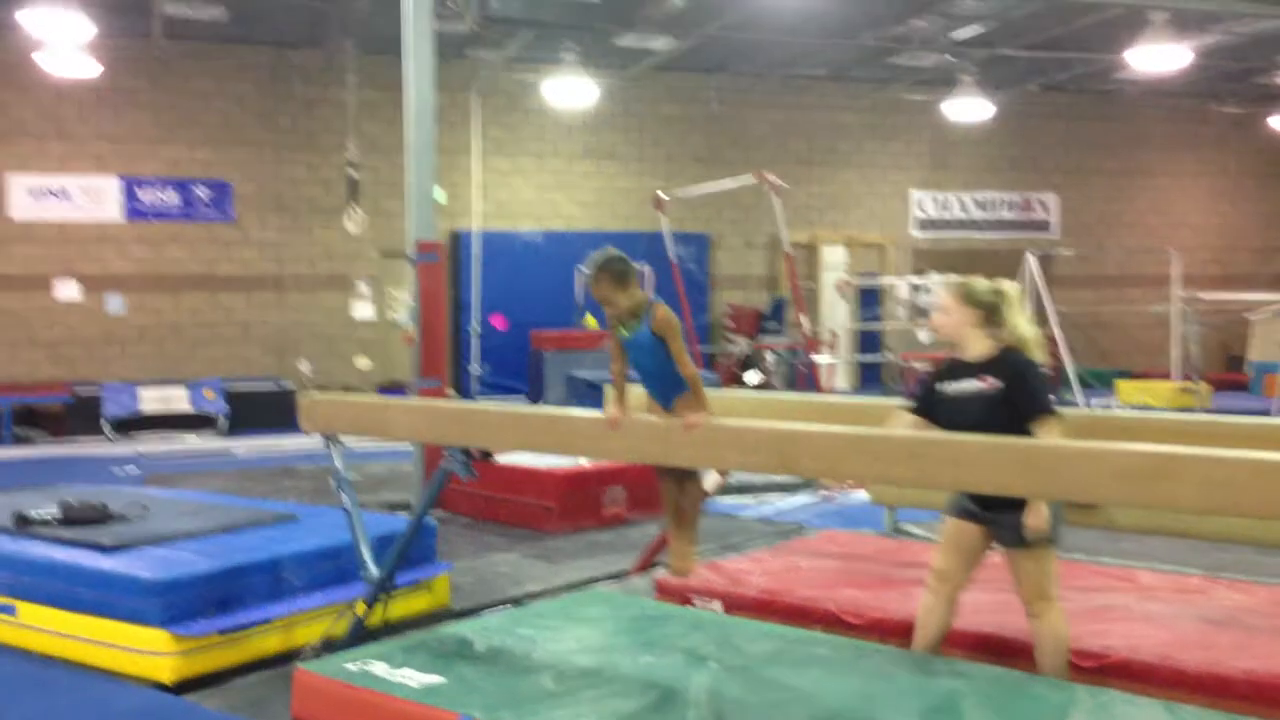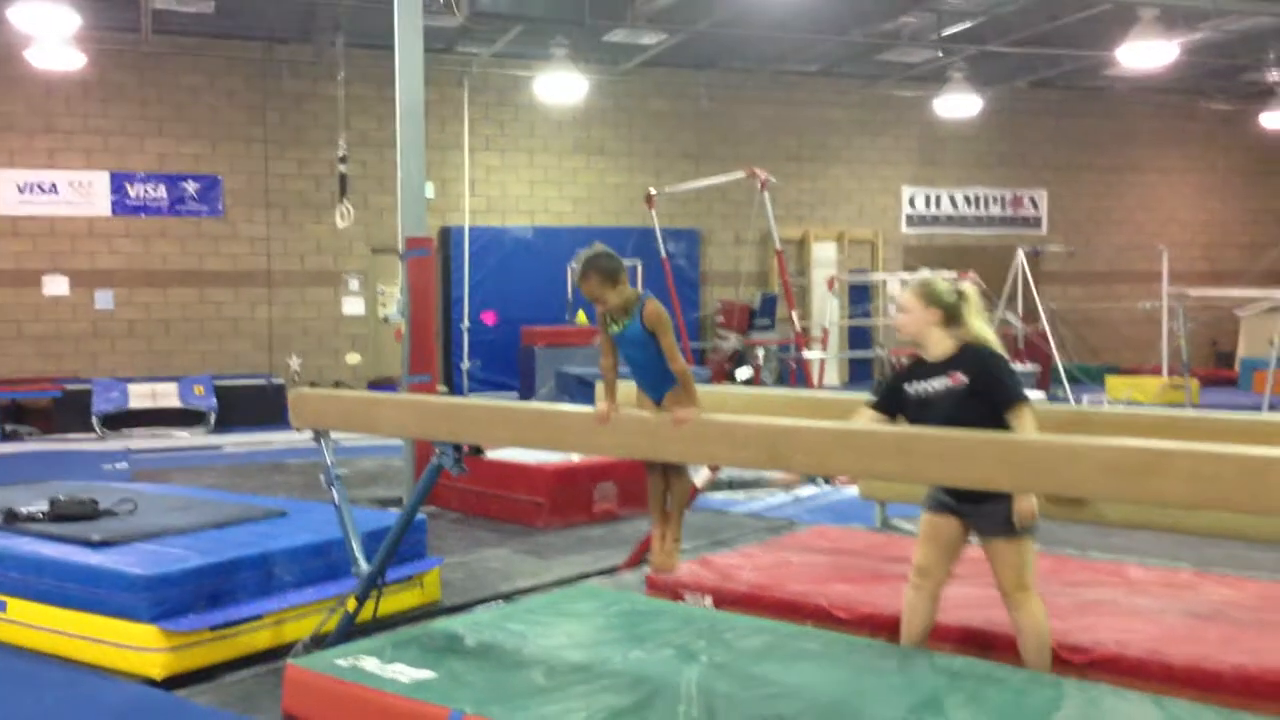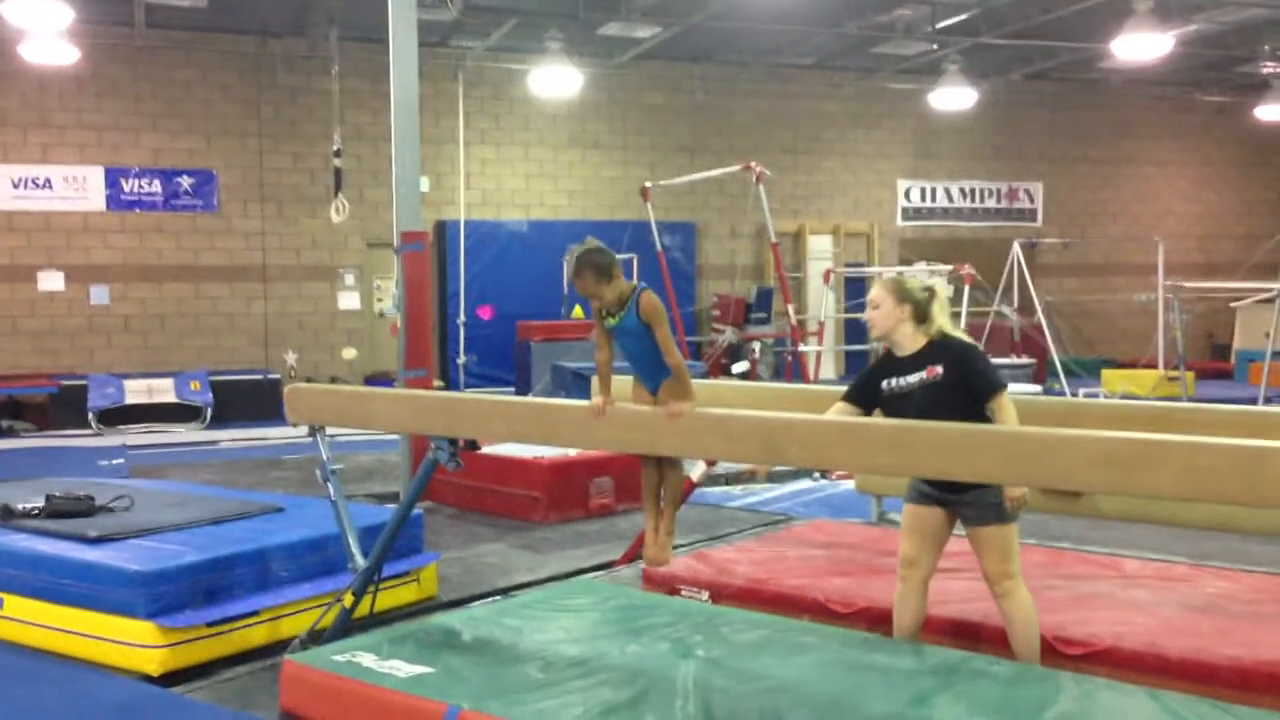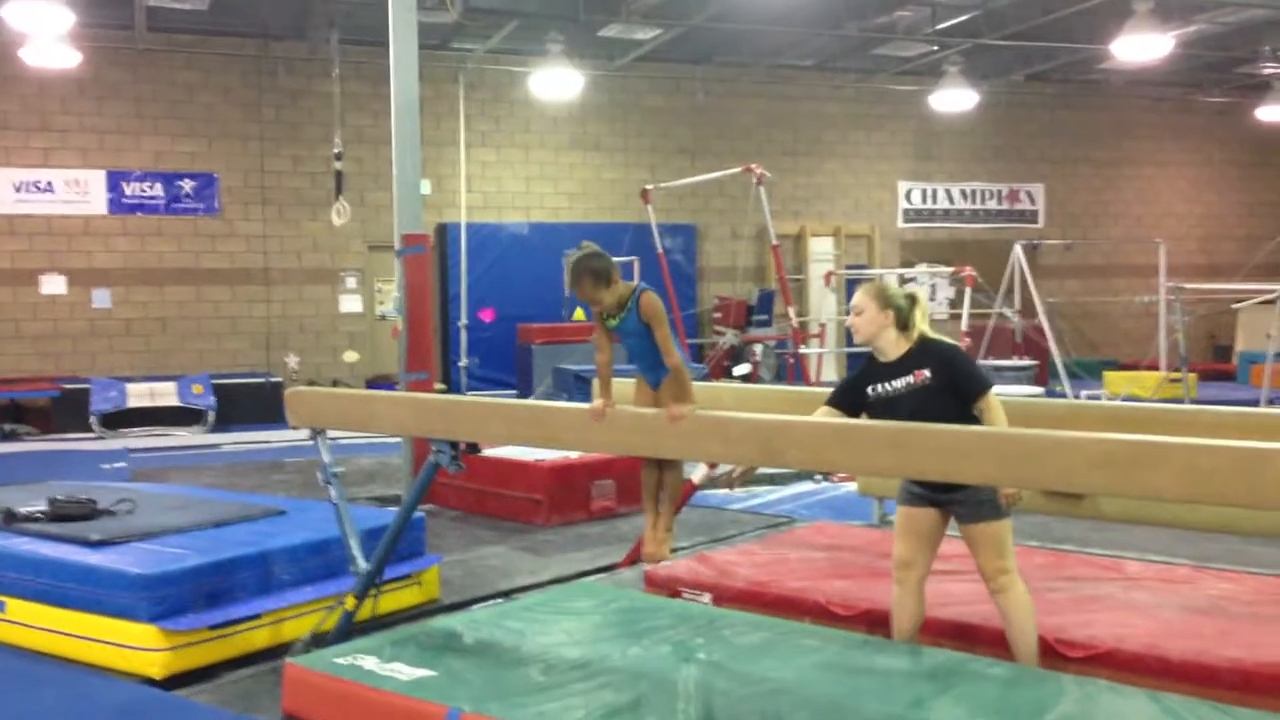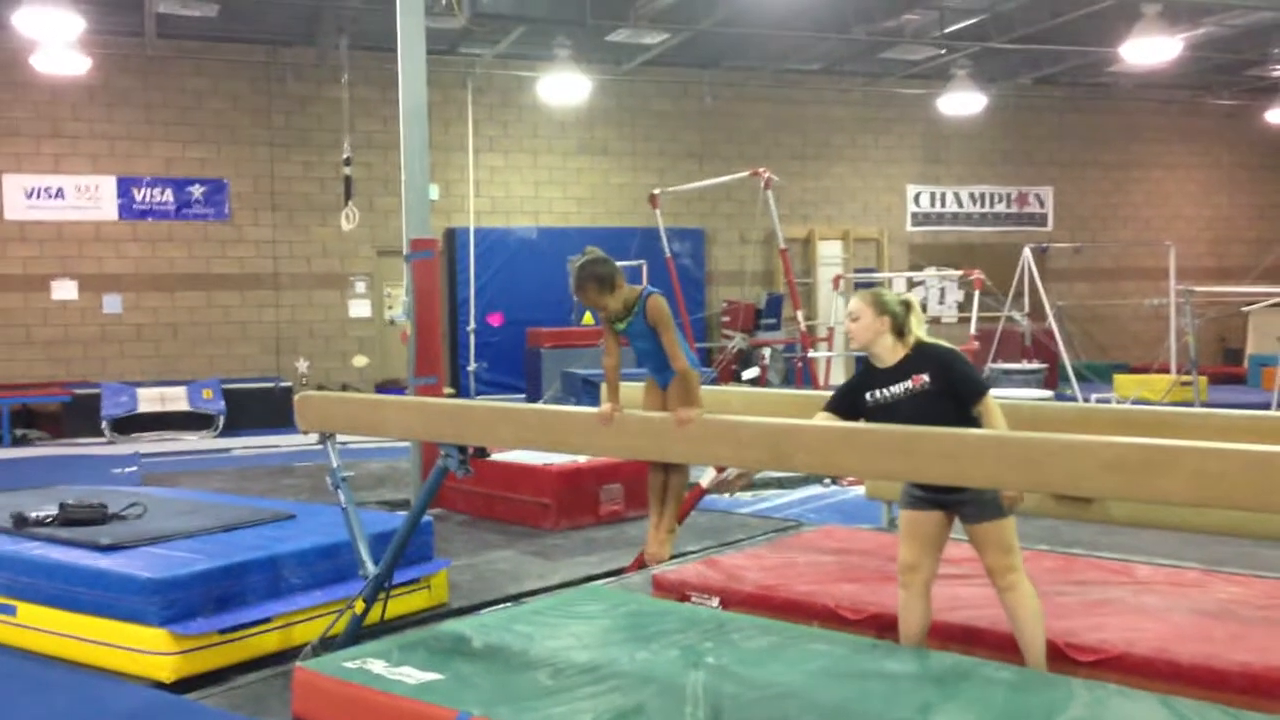
dt=0.1s
person 1, frame 1
left shoulder: (1018, 367)
right shoulder: (945, 376)
left elbow: (1046, 436)
right elbow: (903, 428)
left wrist: (1039, 503)
left hip: (1021, 503)
right hip: (971, 499)
left knee: (1039, 601)
right knee: (940, 581)
person 1, frame 2
left shoulder: (982, 362)
right shoulder: (910, 375)
left elbow: (1023, 424)
right elbow: (864, 426)
left wrist: (1026, 490)
left hip: (999, 495)
right hip: (948, 493)
left knee: (1018, 593)
right knee: (923, 578)
person 1, frame 3
left shoulder: (956, 354)
right shoulder: (882, 370)
left elbow: (1002, 409)
right elbow: (835, 419)
left hip: (980, 484)
right hip: (929, 484)
left knee: (1003, 580)
right knee: (909, 570)
person 1, frame 4
left shoulder: (942, 356)
right shoulder: (865, 377)
left elbow: (990, 408)
left hip: (975, 481)
right hip: (921, 484)
left knee: (1000, 577)
right knee: (906, 571)
person 1, frame 5
left shoulder: (939, 360)
right shoulder: (863, 384)
left elbow: (988, 410)
left hip: (976, 481)
right hip: (923, 488)
left knee: (1007, 575)
right knee: (911, 575)
person 2, frame 1
left shoulder: (659, 315)
right shoulder: (614, 318)
left elbow: (686, 365)
right elbow: (618, 364)
left wrist: (702, 410)
right wrist: (619, 405)
left hip: (682, 394)
right hip: (655, 396)
left knee: (687, 466)
right knee: (665, 467)
left ankle: (688, 540)
right ankle: (674, 538)
person 2, frame 2
left shoulder: (650, 309)
right shoulder: (604, 313)
left elbow: (675, 360)
right elbow: (608, 359)
left wrist: (691, 404)
right wrist: (609, 401)
left hip: (673, 386)
right hip: (645, 389)
left knee: (674, 459)
right knee: (651, 459)
left ankle: (674, 535)
right ankle: (657, 532)
person 2, frame 3
left shoulder: (646, 301)
right shoulder: (599, 307)
left elbow: (671, 353)
right elbow: (603, 352)
left wrist: (687, 398)
right wrist: (604, 395)
left hip: (669, 377)
right hip: (642, 379)
left ankle: (668, 527)
right ankle: (651, 524)
person 2, frame 4
left shoulder: (646, 300)
right shoulder: (600, 309)
left elbow: (671, 353)
right elbow: (603, 353)
left wrist: (686, 400)
right wrist: (604, 397)
left hip: (672, 373)
right hip: (646, 375)
left ankle: (665, 525)
right ankle: (650, 520)
person 2, frame 5
left shoulder: (653, 303)
right shoulder: (608, 312)
left elbow: (678, 357)
right elbow: (611, 357)
left wrist: (694, 404)
right wrist: (611, 401)
left hip: (681, 374)
right hip: (655, 377)
left ankle: (669, 525)
right ankle: (654, 521)
